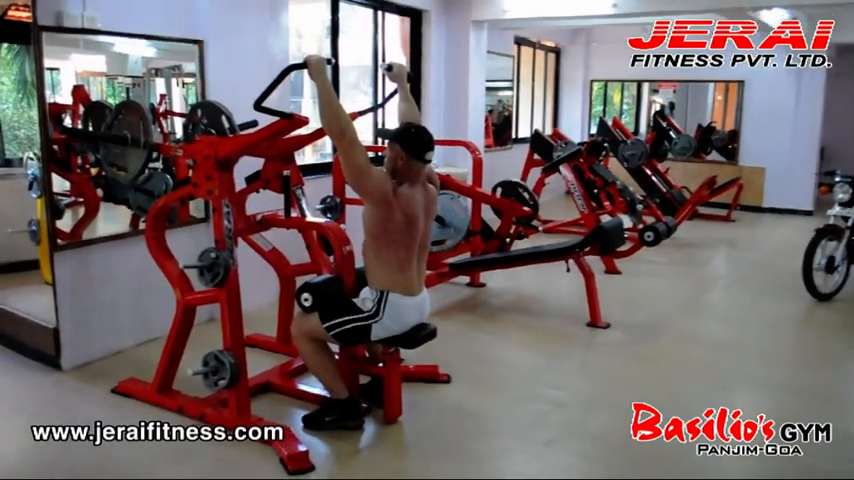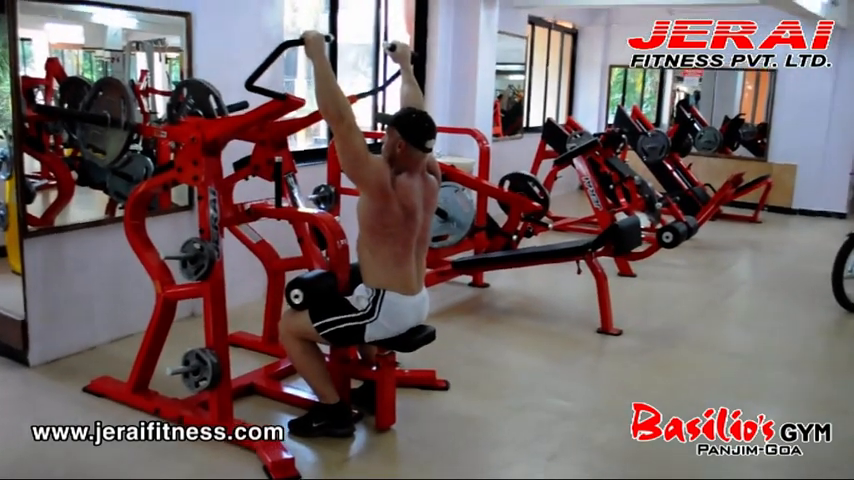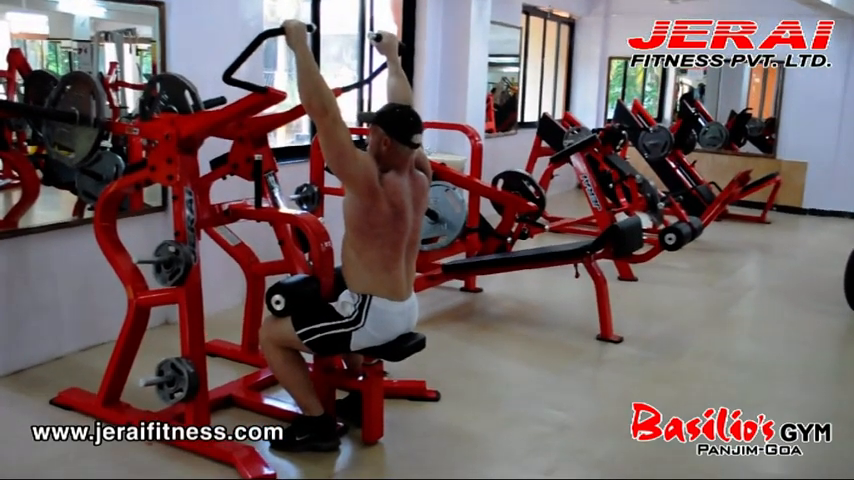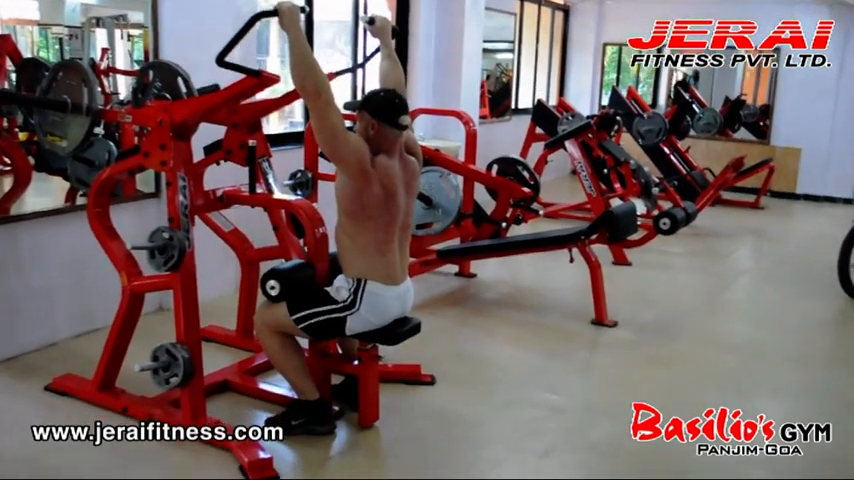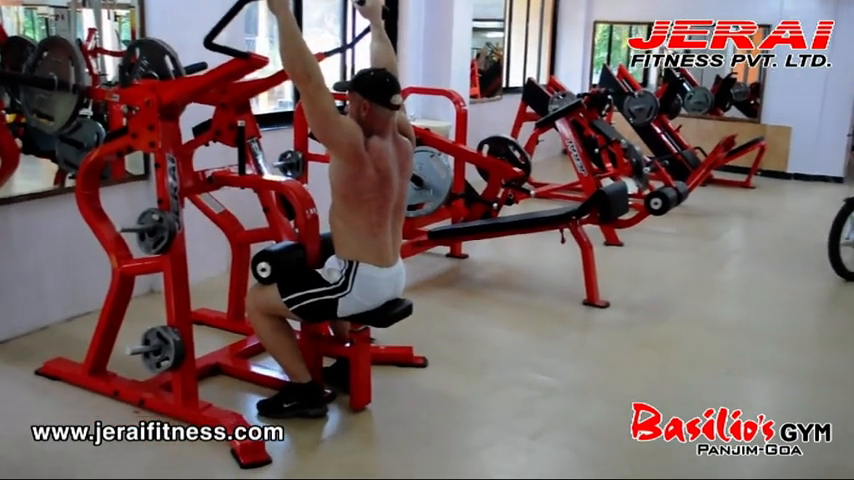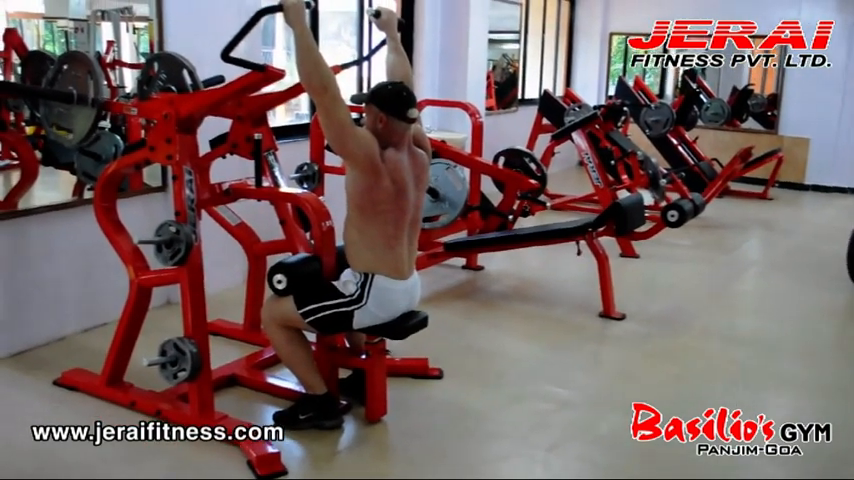
dt=0.7s
person 1, frame 1
left shoulder: (384, 193)
right shoulder: (429, 186)
left elbow: (344, 136)
right elbow: (414, 135)
left wrist: (320, 77)
right wrist: (402, 83)
left hip: (392, 309)
right hip: (419, 303)
left knee: (301, 328)
right knee: (354, 305)
left ankle: (344, 406)
right ankle: (385, 379)
person 1, frame 2
left shoulder: (383, 183)
right shoulder: (430, 178)
left elbow: (341, 121)
right elbow: (416, 120)
left wrist: (318, 54)
right wrist: (405, 65)
left hip: (389, 310)
right hip: (417, 304)
left knee: (290, 326)
right knee: (349, 304)
left ankle: (334, 411)
right ankle: (376, 384)
person 1, frame 3
left shoulder: (370, 181)
right shoulder: (420, 175)
left elbow: (324, 113)
right elbow: (403, 115)
left wrist: (299, 43)
right wrist: (392, 56)
left hip: (376, 316)
right hip: (406, 310)
left knee: (270, 334)
right knee: (332, 308)
left ankle: (318, 425)
right ankle: (364, 395)
person 1, frame 4
left shoulder: (361, 165)
right shoulder: (410, 159)
left elbow: (317, 97)
right elbow: (394, 98)
right wrist: (384, 40)
left hip: (371, 301)
right hip: (401, 295)
left knee: (266, 320)
right knee: (332, 294)
left ankle: (314, 410)
right ankle: (359, 379)
person 1, frame 5
left shoulder: (354, 145)
right shoulder: (403, 138)
left elbow: (308, 80)
right elbow: (385, 80)
left hip: (363, 282)
right hip: (393, 276)
left knee: (257, 301)
right knee: (317, 276)
left ankle: (305, 391)
right ankle: (350, 363)
person 1, frame 6
left shoulder: (370, 159)
right shoulder: (419, 152)
left elbow: (324, 93)
right elbow: (402, 91)
left hip: (378, 295)
right hip: (408, 289)
left knee: (272, 314)
right knee: (337, 290)
left ankle: (321, 403)
right ankle: (365, 375)
